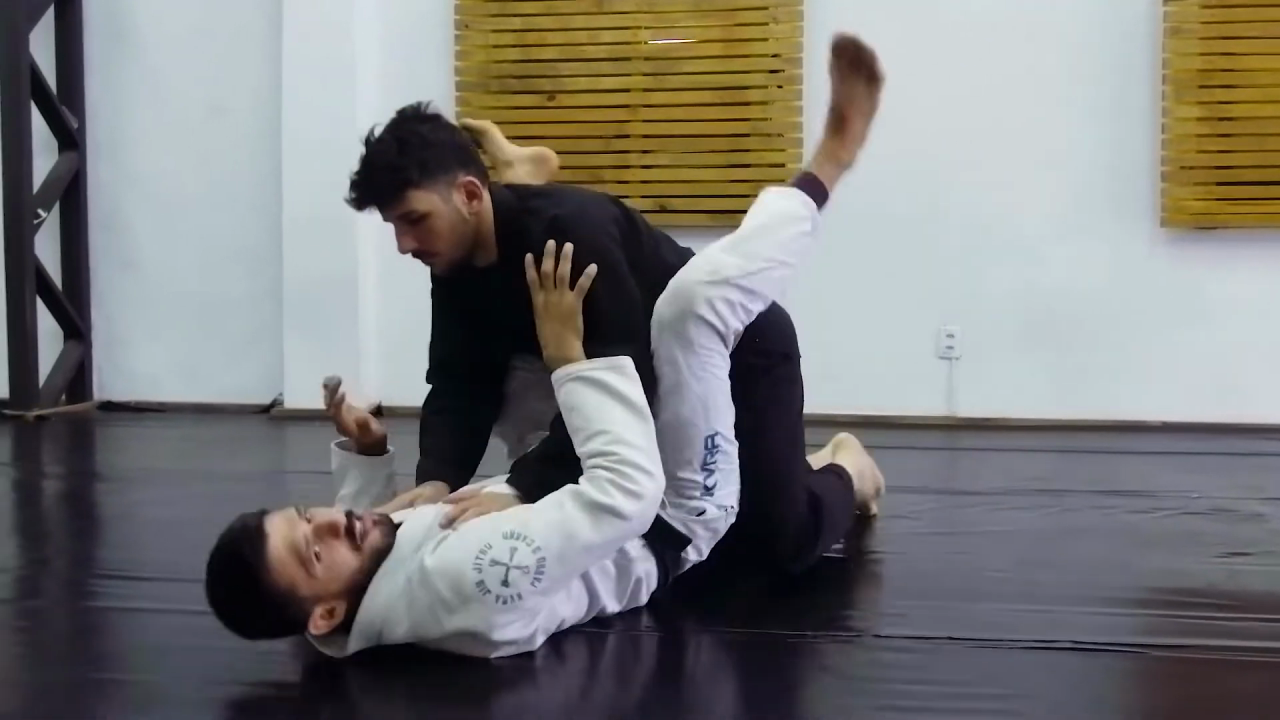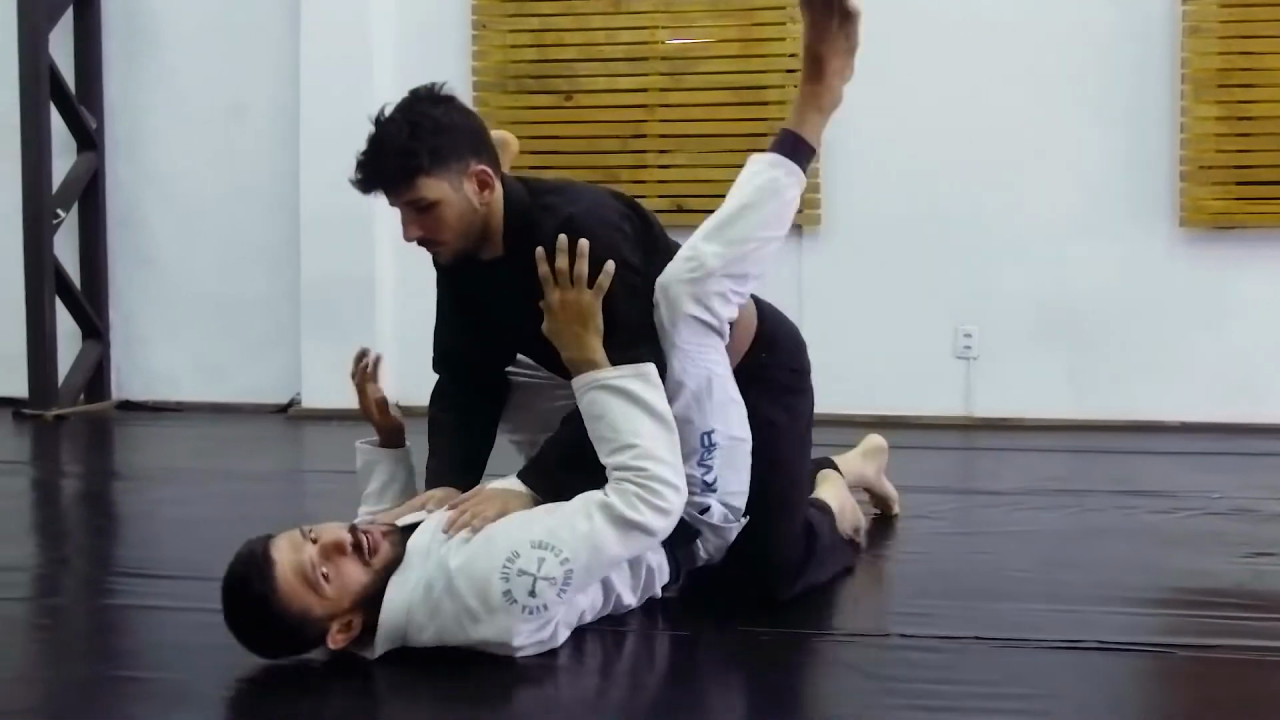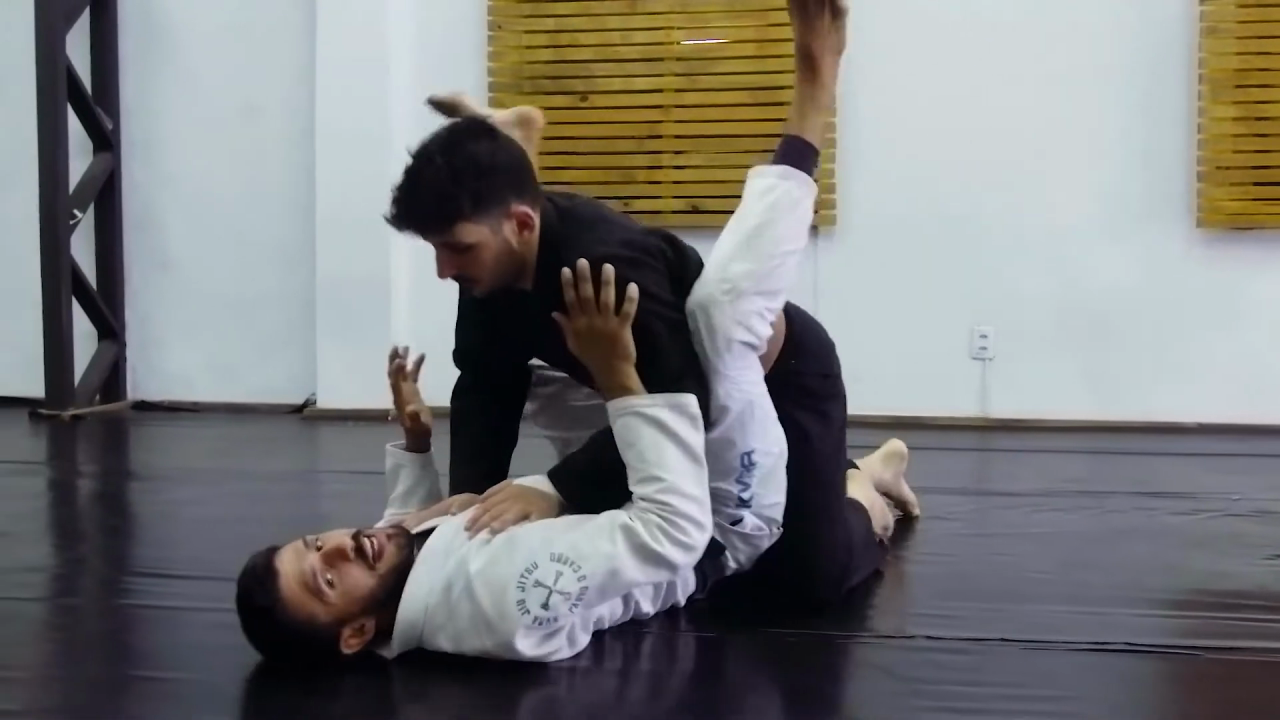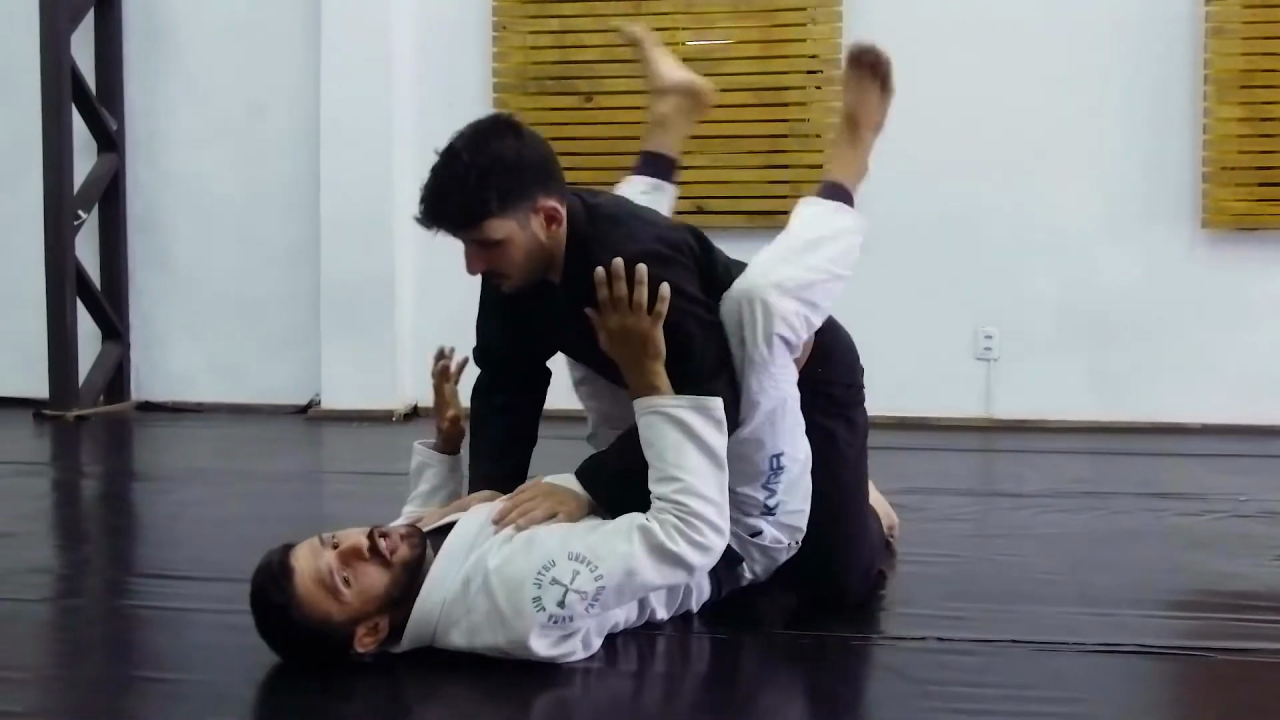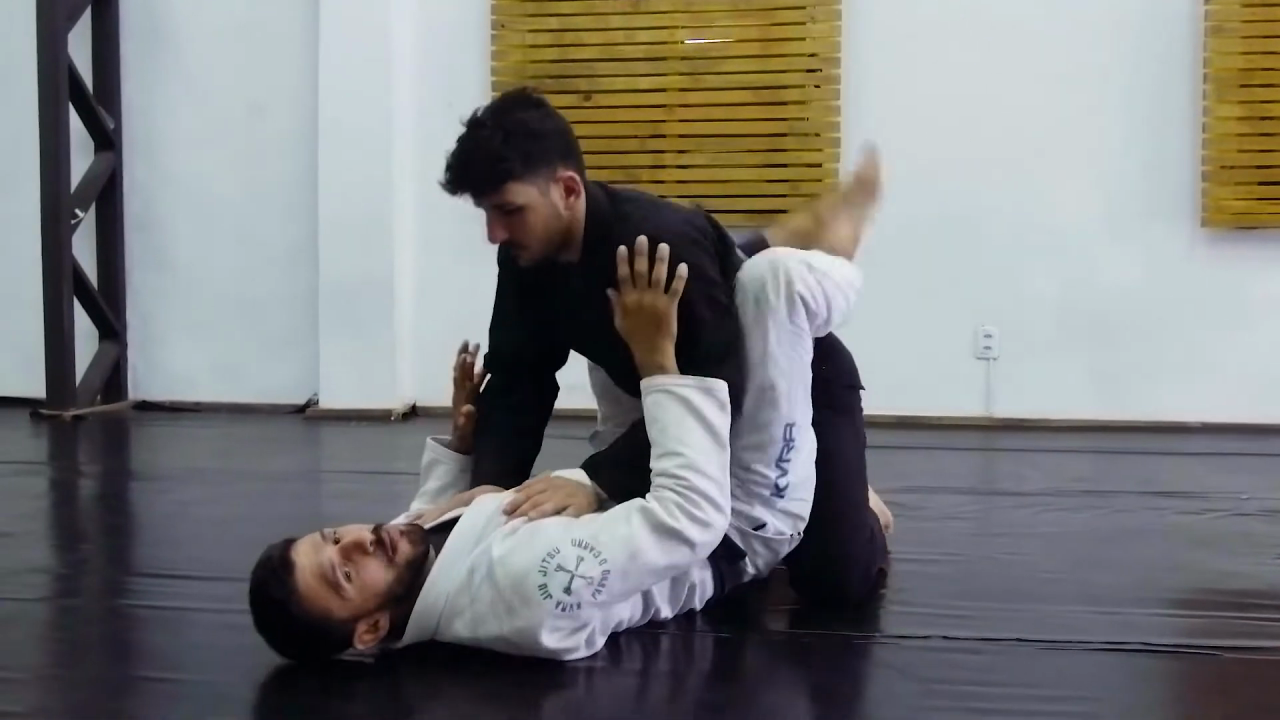
dt=0.2s
person 1, frame 1
left shoulder: (351, 572)
right shoulder: (460, 584)
right elbow: (629, 490)
left wrist: (362, 452)
right wrist: (566, 351)
right hip: (671, 526)
right knee: (698, 299)
right ankle: (825, 162)
person 1, frame 2
left shoulder: (384, 567)
right shoulder: (486, 586)
right elbow: (649, 494)
left wrist: (375, 427)
right wrist: (586, 355)
left hip: (593, 474)
right hip: (681, 500)
right knee: (686, 295)
person 1, frame 3
left shoulder: (393, 571)
right shoulder: (500, 597)
right elbow: (677, 533)
left wrist: (412, 439)
right wrist: (621, 379)
left hip: (624, 499)
right hip: (719, 531)
right knee: (722, 303)
person 1, frame 4
left shoulder: (414, 575)
right shoulder: (516, 596)
right elbow: (690, 542)
left wrist: (443, 441)
right wrist: (651, 385)
left hip: (623, 503)
right hip: (733, 538)
right knee: (758, 302)
right ankle: (841, 176)
person 1, frame 5
left shoulder: (405, 549)
right shoulder: (521, 588)
right elbow: (691, 519)
left wrist: (460, 434)
right wrist: (657, 358)
left hip: (628, 488)
right hip: (738, 526)
right knee: (770, 279)
right ankle: (831, 264)
person 2, frame 1
left shoulder: (569, 228)
right shoulder: (456, 270)
right elbow: (464, 387)
left wrist: (522, 489)
right wrist: (437, 484)
left hip: (739, 348)
right hip: (666, 367)
left knee: (779, 539)
left ankle: (840, 472)
person 2, frame 2
left shoulder: (580, 229)
right shoulder: (461, 256)
right elbow: (468, 382)
left wrist: (529, 488)
right wrist: (445, 487)
left hip: (749, 362)
right hip: (671, 376)
person 2, frame 3
left shoulder: (609, 264)
right shoulder: (494, 262)
right elbow: (488, 386)
left wrist: (557, 492)
right wrist: (469, 498)
left hip: (776, 370)
right hip: (692, 376)
left knee: (808, 581)
left ankle: (870, 486)
person 2, frame 4
left shoulder: (641, 260)
right shoulder: (516, 260)
right elbow: (508, 382)
left wrist: (587, 487)
right wrist: (488, 492)
left hip: (801, 375)
right hip: (688, 387)
left knee: (835, 582)
left ankle: (860, 506)
person 2, frame 5
left shoulder: (662, 242)
right shoulder: (526, 256)
right elbow: (517, 382)
left wrist: (594, 481)
right wrist: (491, 484)
left knee: (834, 581)
left ankle: (851, 509)
